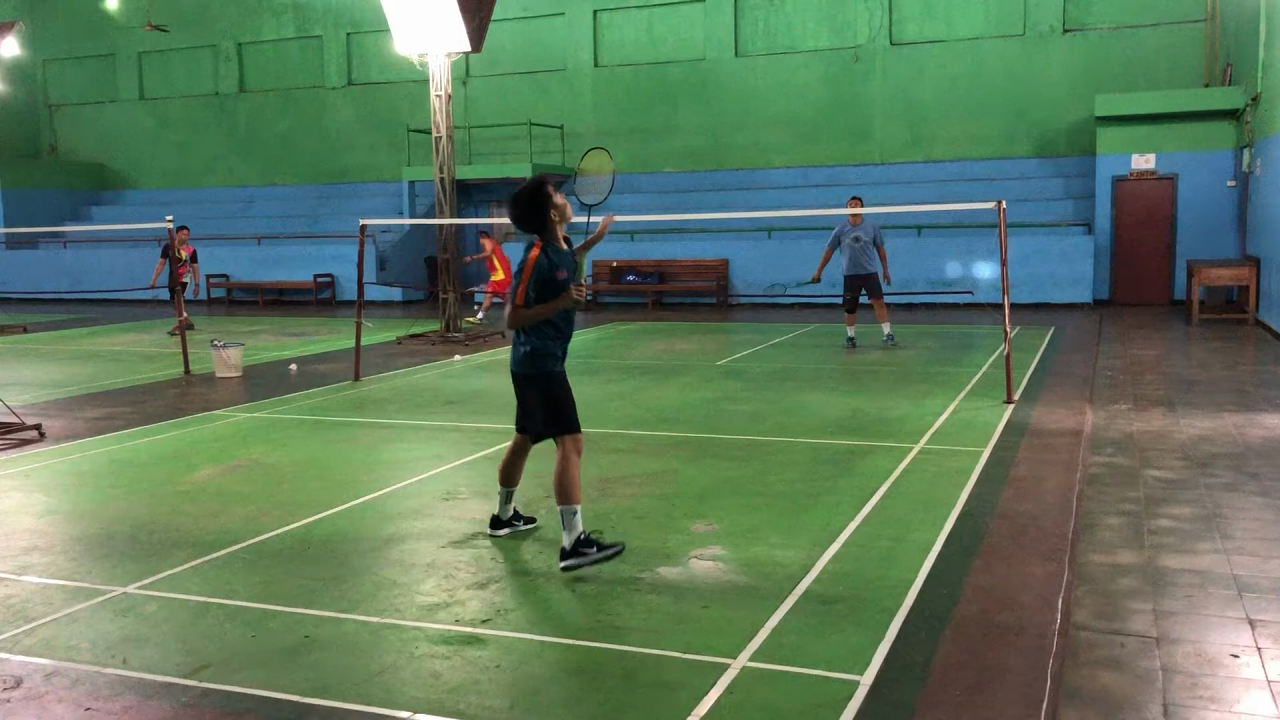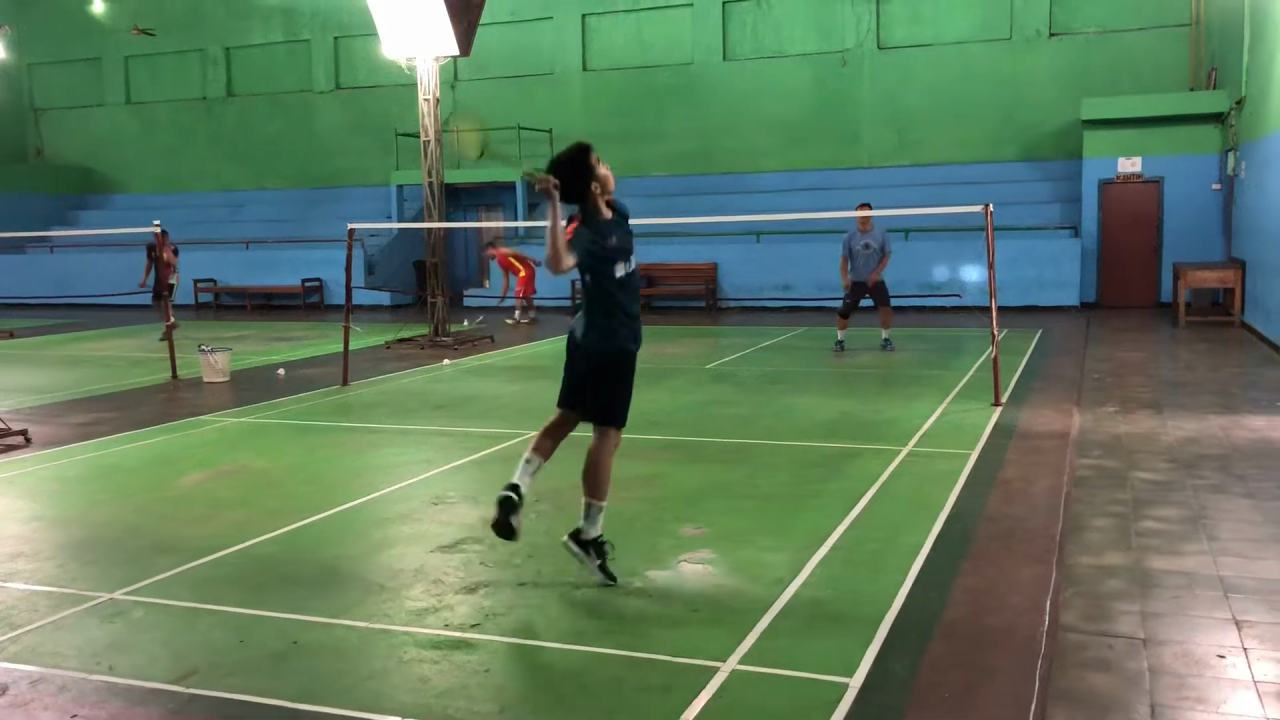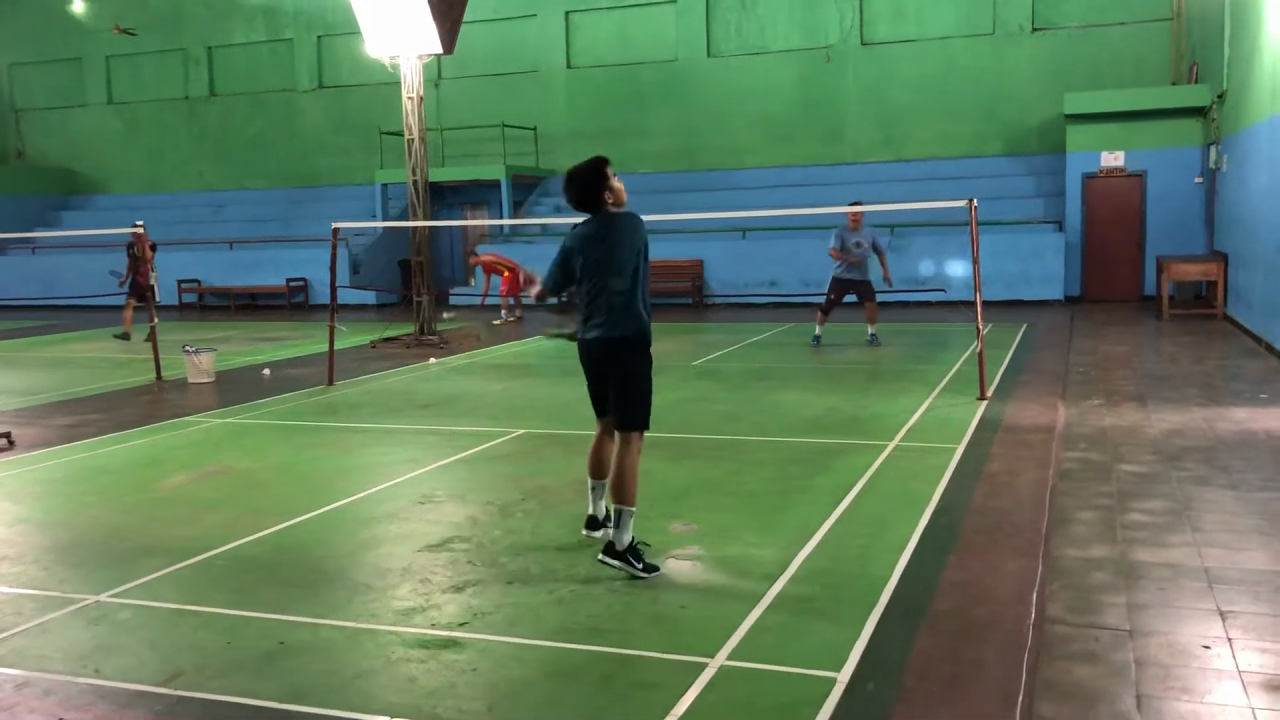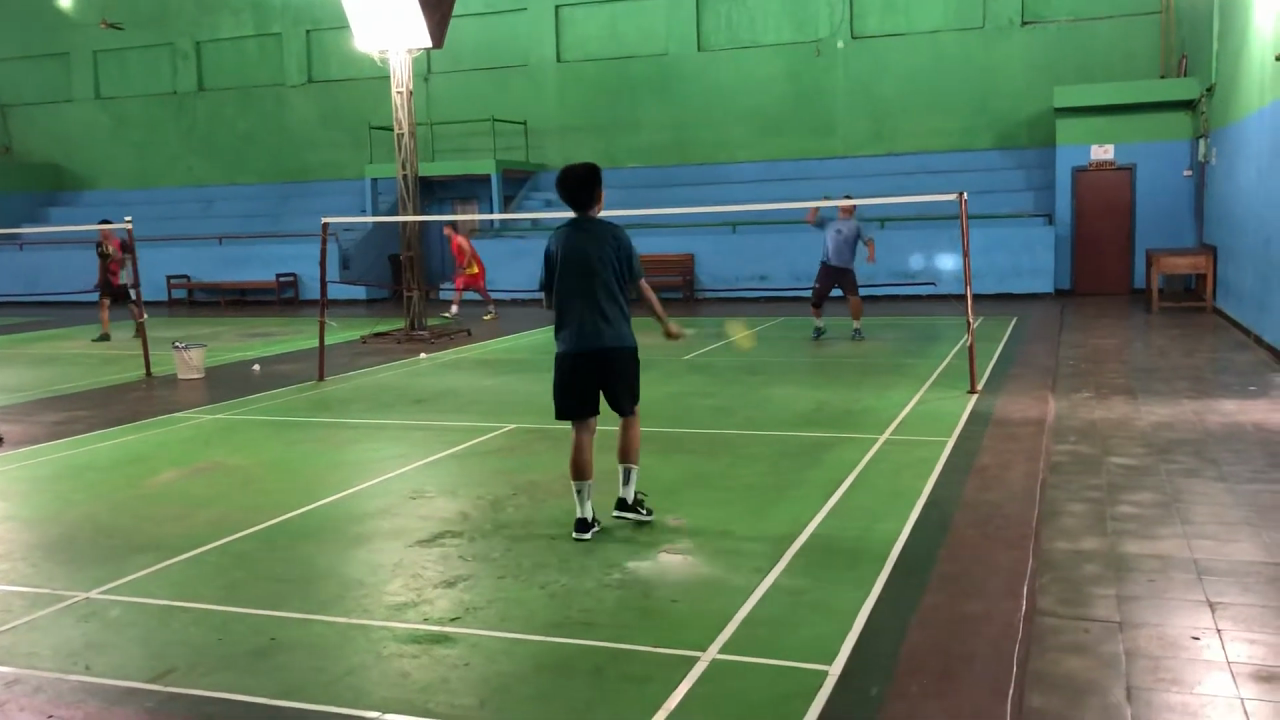
dt=0.5s
person 1, frame 1
left shoulder: (558, 248)
right shoulder: (537, 257)
right elbow: (513, 318)
left wrist: (592, 241)
right wrist: (562, 303)
left hip: (538, 362)
right hip: (539, 364)
left knee: (524, 439)
right knee: (570, 444)
left ankle: (504, 515)
right ankle: (574, 543)
person 1, frame 2
left shoulder: (615, 213)
right shoulder: (582, 230)
right elbow: (557, 264)
right wrist: (554, 205)
left hip: (589, 339)
right hip: (610, 344)
left knee: (563, 420)
right knee: (607, 436)
left ankle: (515, 492)
right ankle: (587, 534)
person 1, frame 3
left shoulder: (575, 238)
right shoulder: (631, 224)
left elbow: (543, 294)
left wrist: (534, 286)
left hip: (591, 343)
right hip: (627, 342)
left knee: (608, 425)
right knee: (630, 437)
left ankle: (597, 515)
right ankle: (621, 543)
person 1, frame 4
left shoulder: (556, 241)
right shoulder: (613, 235)
left elbow: (547, 299)
right elbow: (640, 288)
right wrist: (667, 323)
left hip: (572, 347)
right hip: (616, 343)
left knee: (583, 429)
right knee: (629, 417)
left ankle: (584, 516)
right ankle: (629, 498)
